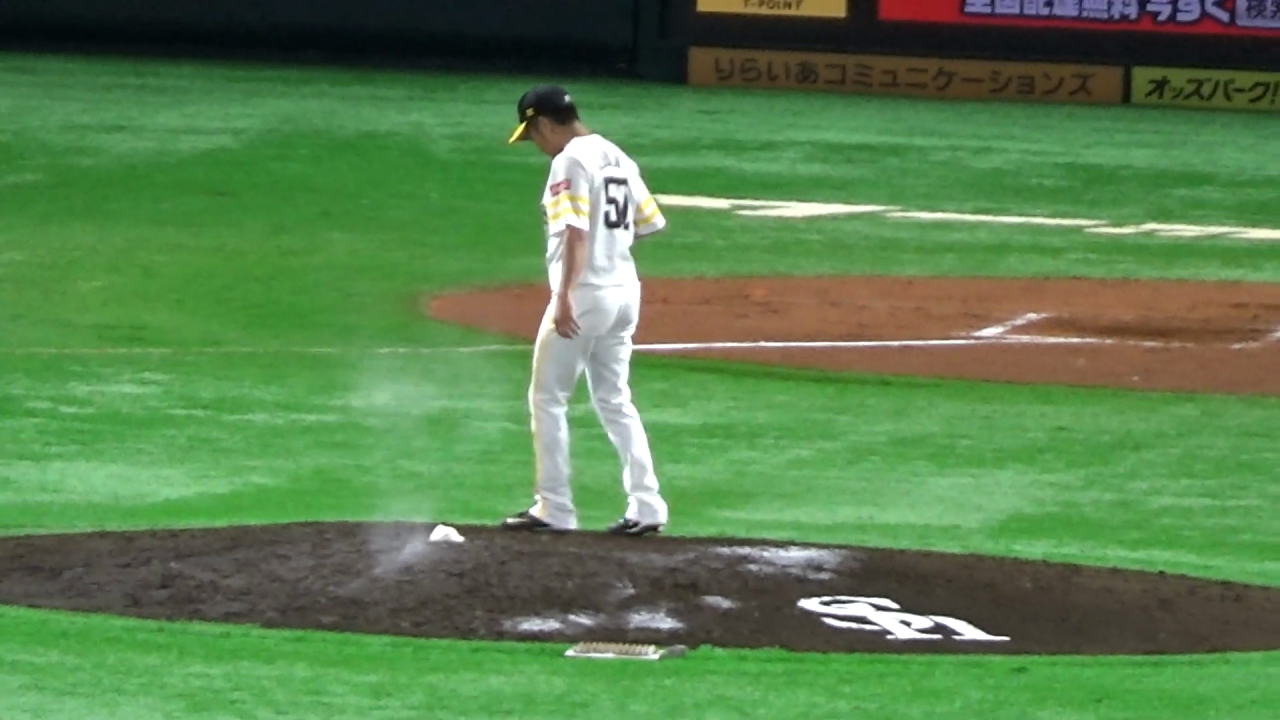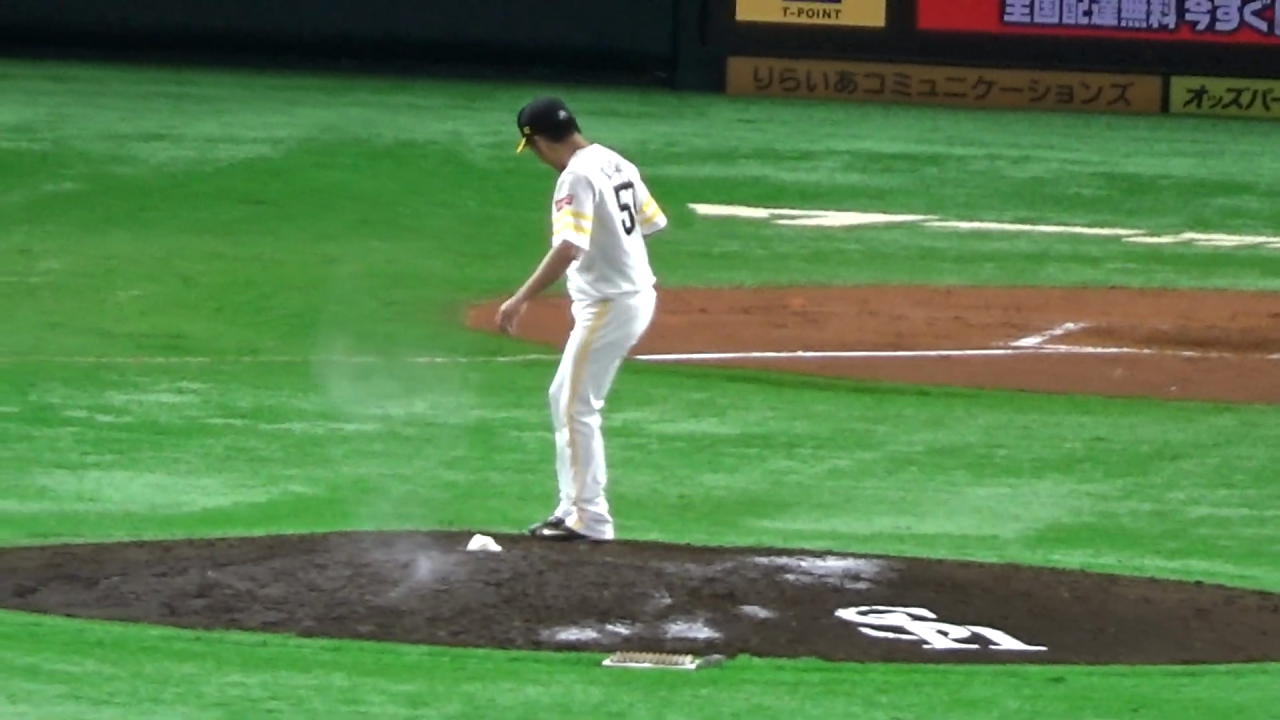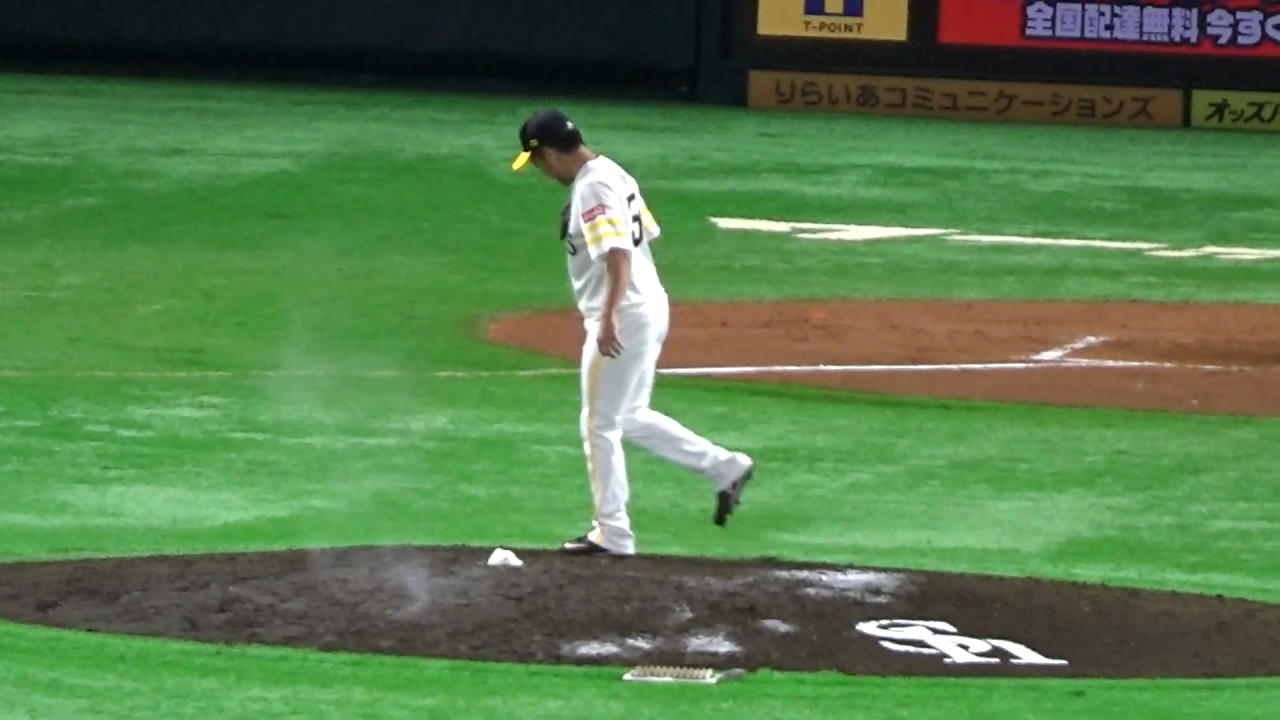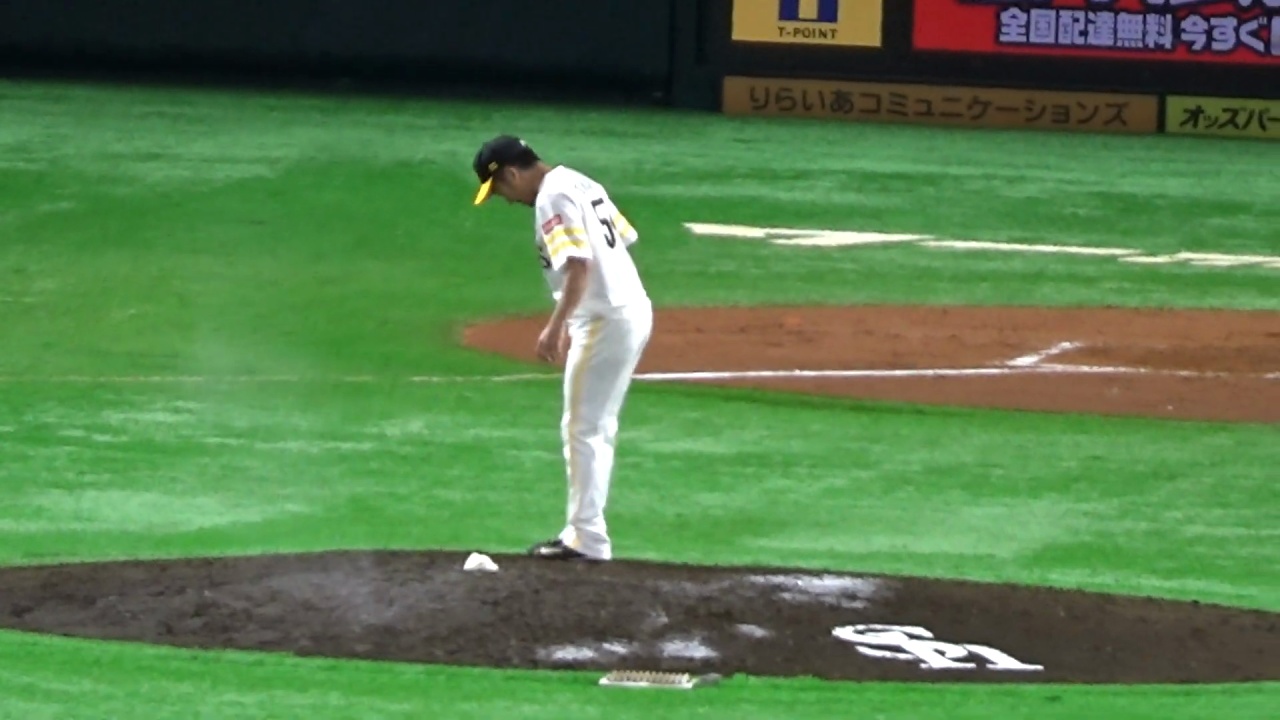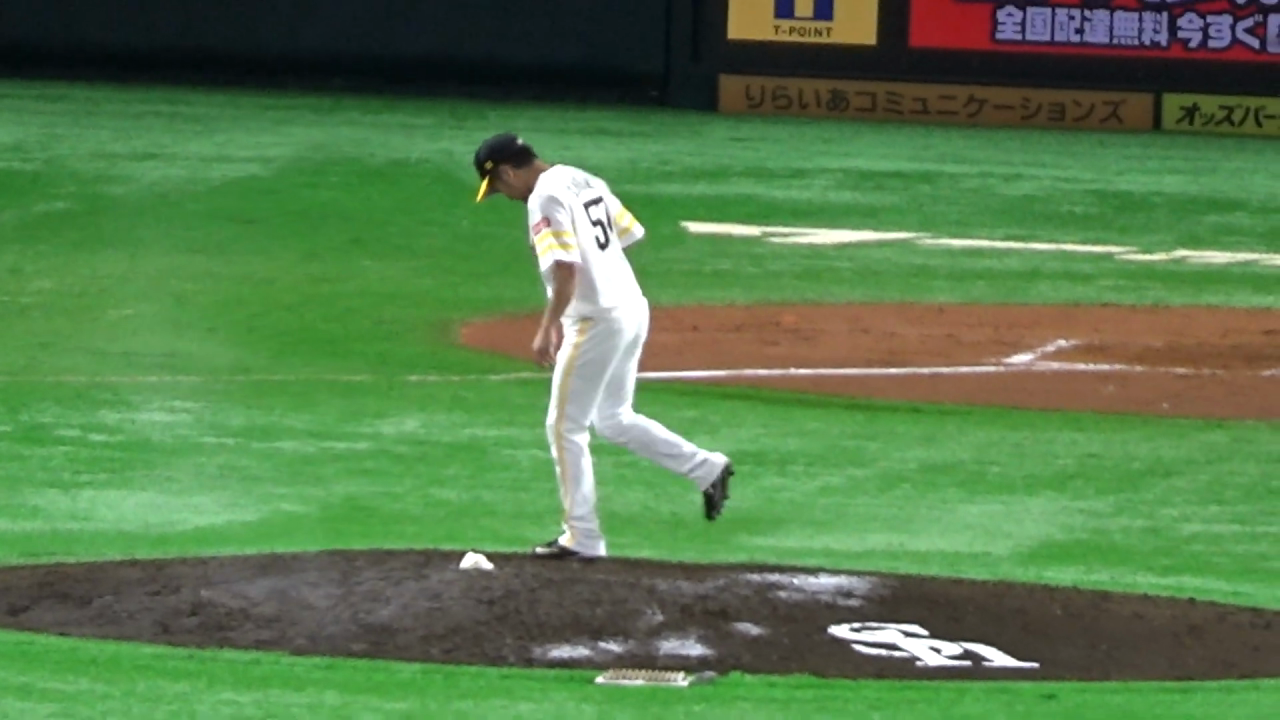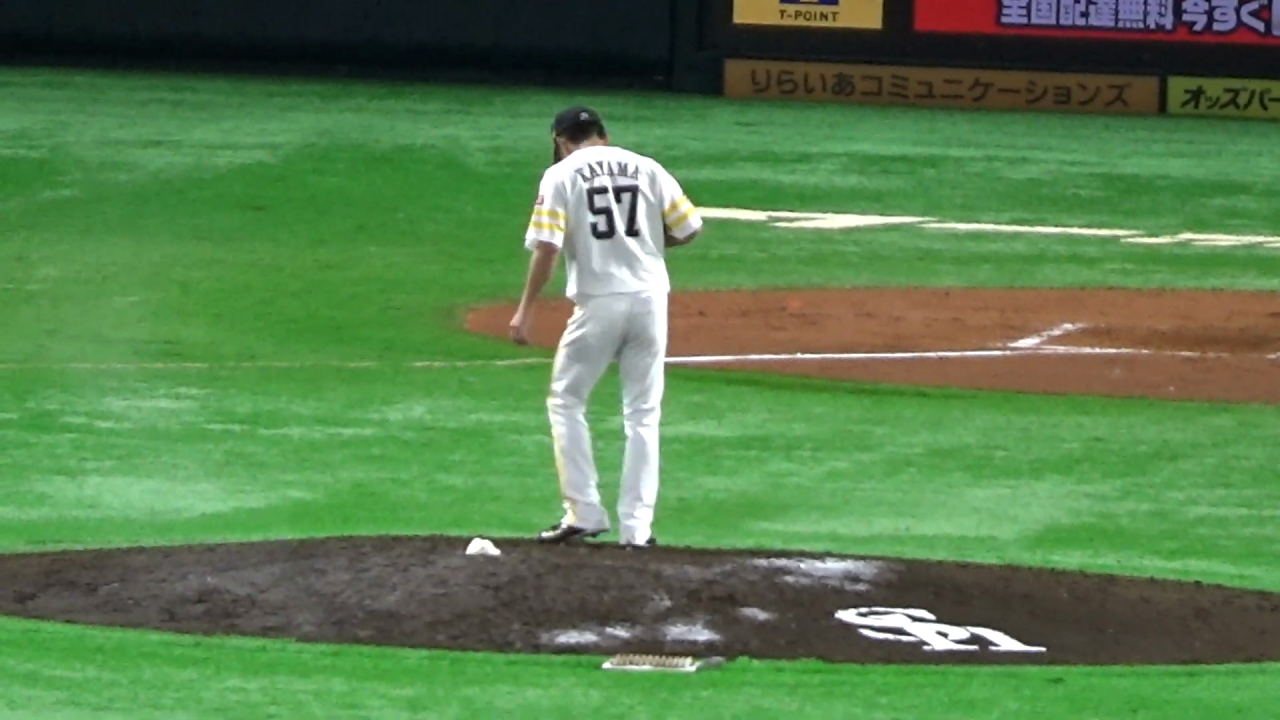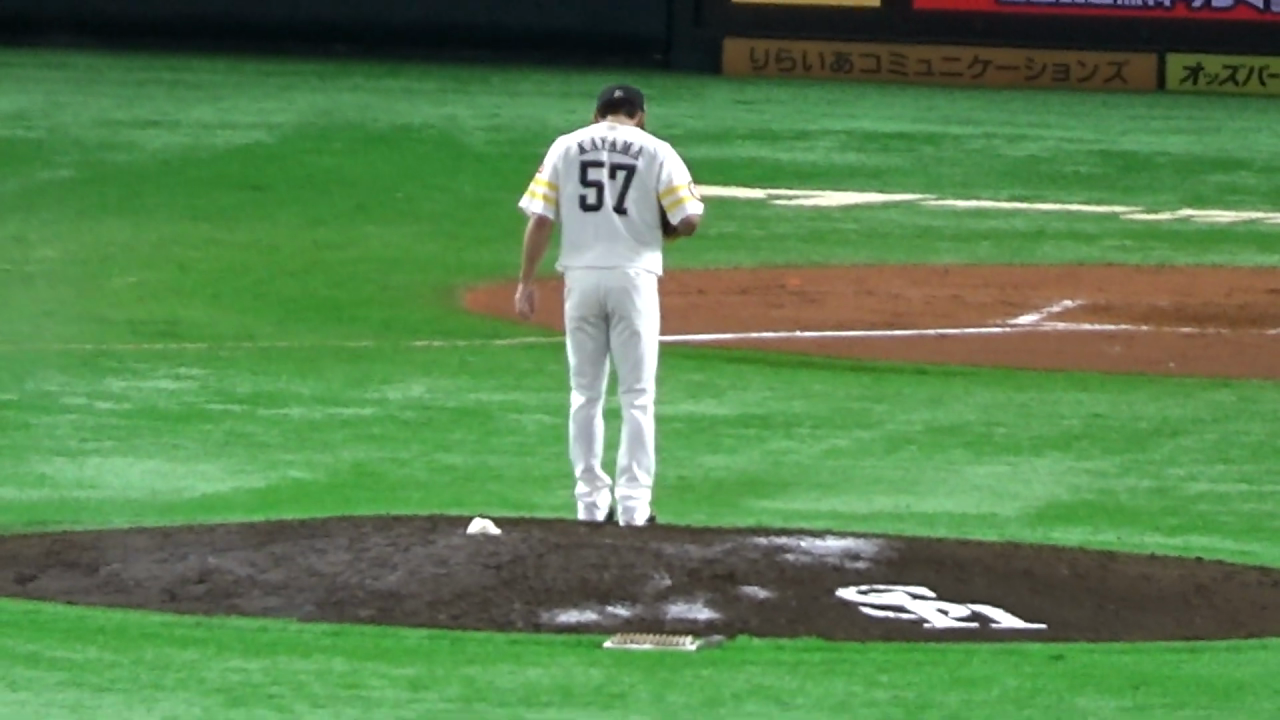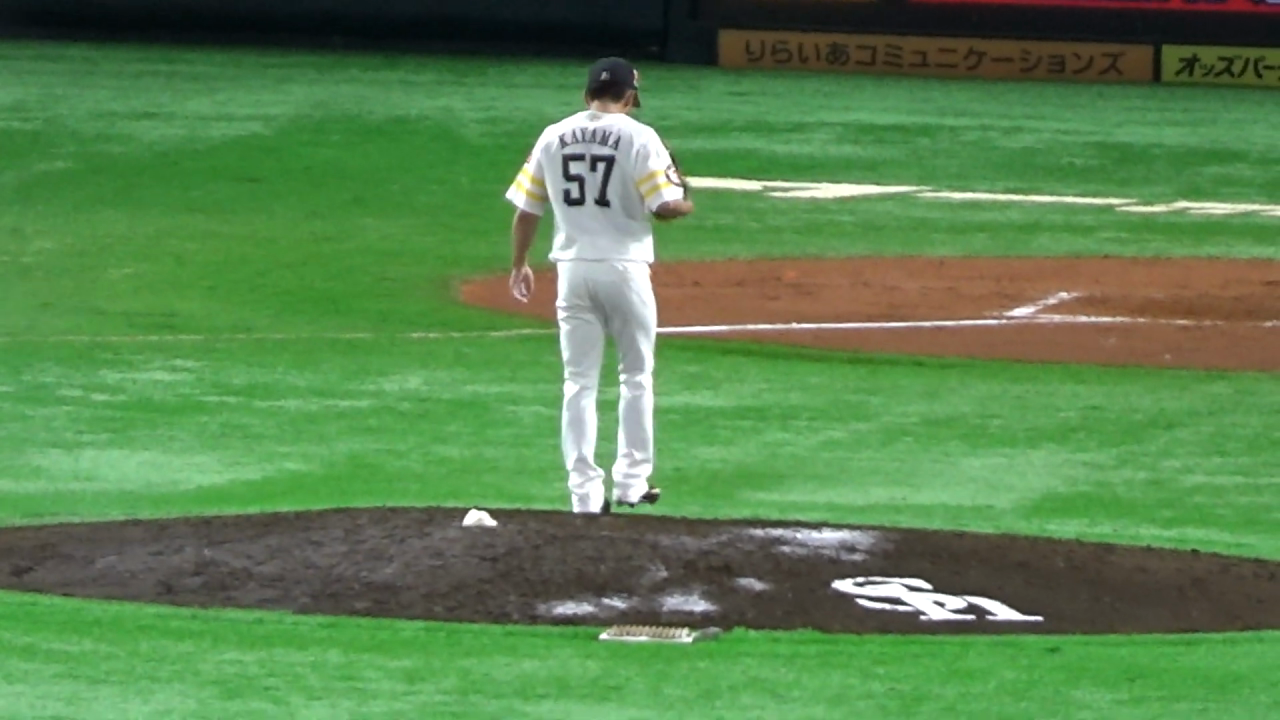
dt=0.4s
person 1, frame 1
left shoulder: (570, 161)
right shoulder: (620, 158)
left elbow: (576, 235)
right elbow: (650, 224)
left wrist: (564, 296)
left hip: (586, 296)
right hip: (624, 292)
left knee: (548, 399)
right knee: (615, 403)
left ankle: (555, 509)
right ankle: (645, 505)
person 1, frame 2
left shoulder: (576, 175)
right shoulder: (618, 164)
left elbow: (567, 250)
right elbow: (653, 223)
left wrist: (521, 298)
left hip: (610, 305)
right hip: (634, 298)
left knee: (579, 410)
right knee: (565, 398)
left ankle: (591, 519)
right ankle: (574, 508)
person 1, frame 3
left shoulder: (590, 187)
right shoulder: (614, 173)
left elbow: (618, 256)
right elbow: (648, 233)
left wrist: (606, 318)
left hip: (625, 318)
right hip: (648, 309)
left knee: (600, 426)
right knee: (632, 416)
left ankle: (613, 535)
right ankle: (725, 466)
person 1, frame 4
left shoulder: (552, 197)
right shoulder: (580, 183)
left elbow: (579, 265)
right elbow: (625, 238)
left wrist: (556, 325)
left hip: (606, 320)
right hip: (632, 312)
left knee: (582, 430)
right knee: (597, 429)
left ankle: (588, 538)
right ankle: (583, 529)
person 1, frame 5
left shoulder: (543, 198)
right shoulder: (584, 179)
left elbow: (567, 268)
right elbow: (630, 234)
left wrist: (548, 328)
left hip: (599, 320)
right hip: (631, 310)
left knee: (565, 427)
right knee: (613, 418)
left ankle: (583, 537)
right ankle: (705, 468)
person 1, frame 6
left shoulder: (560, 175)
right shoulder: (647, 167)
left elbow: (547, 249)
right elbow: (688, 230)
left wrist: (525, 309)
left hip: (597, 304)
right hip: (650, 301)
left knee: (565, 402)
right knee: (643, 415)
left ankle: (584, 513)
right ankle: (637, 527)
person 1, frame 7
left shoulder: (565, 146)
right shoulder: (657, 150)
left elbow: (540, 219)
right elbow: (689, 220)
left wrist: (526, 281)
right wrist: (663, 232)
left hip: (581, 279)
right hip: (633, 279)
left knee: (586, 394)
right knee: (636, 396)
left ankle: (591, 501)
right ankle: (633, 506)
person 1, frame 8
left shoulder: (553, 136)
right shoulder: (639, 135)
left elbow: (526, 211)
right elbow: (667, 206)
left wrist: (519, 265)
right wrist: (685, 206)
left hip: (572, 270)
right hip: (624, 268)
left knee: (579, 383)
right knee: (636, 375)
left ankle: (586, 494)
right ankle: (632, 480)
